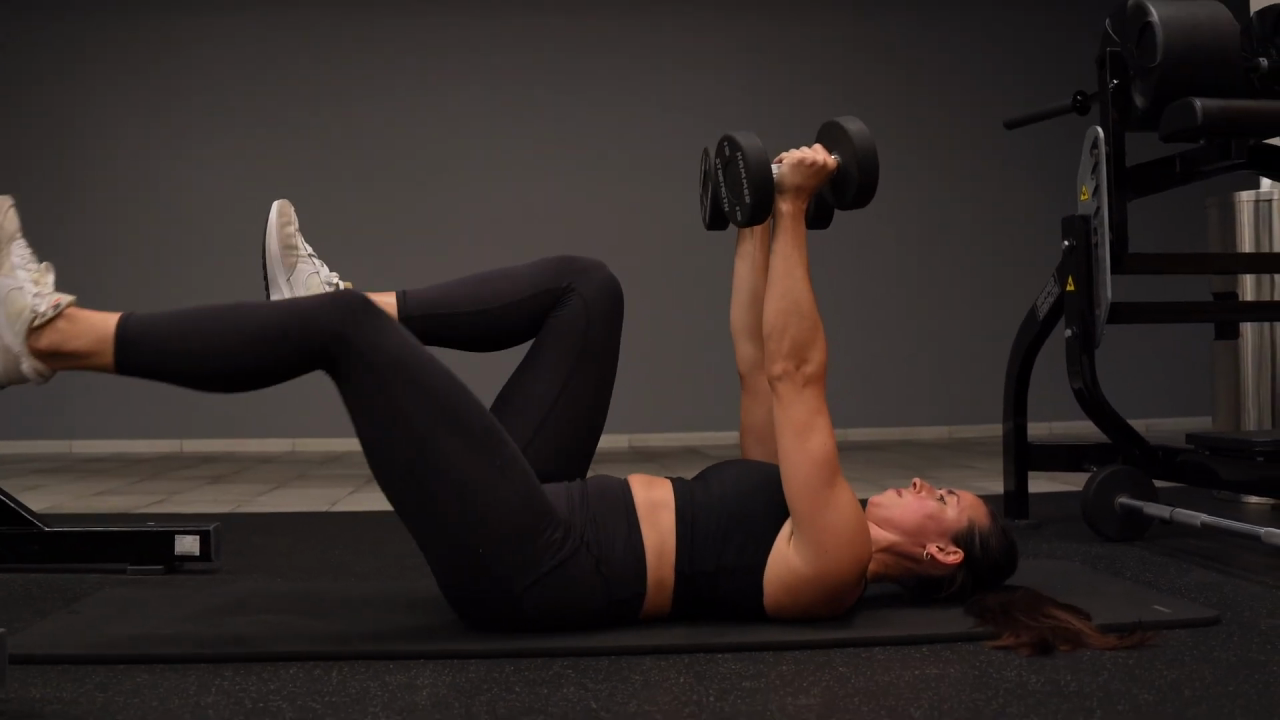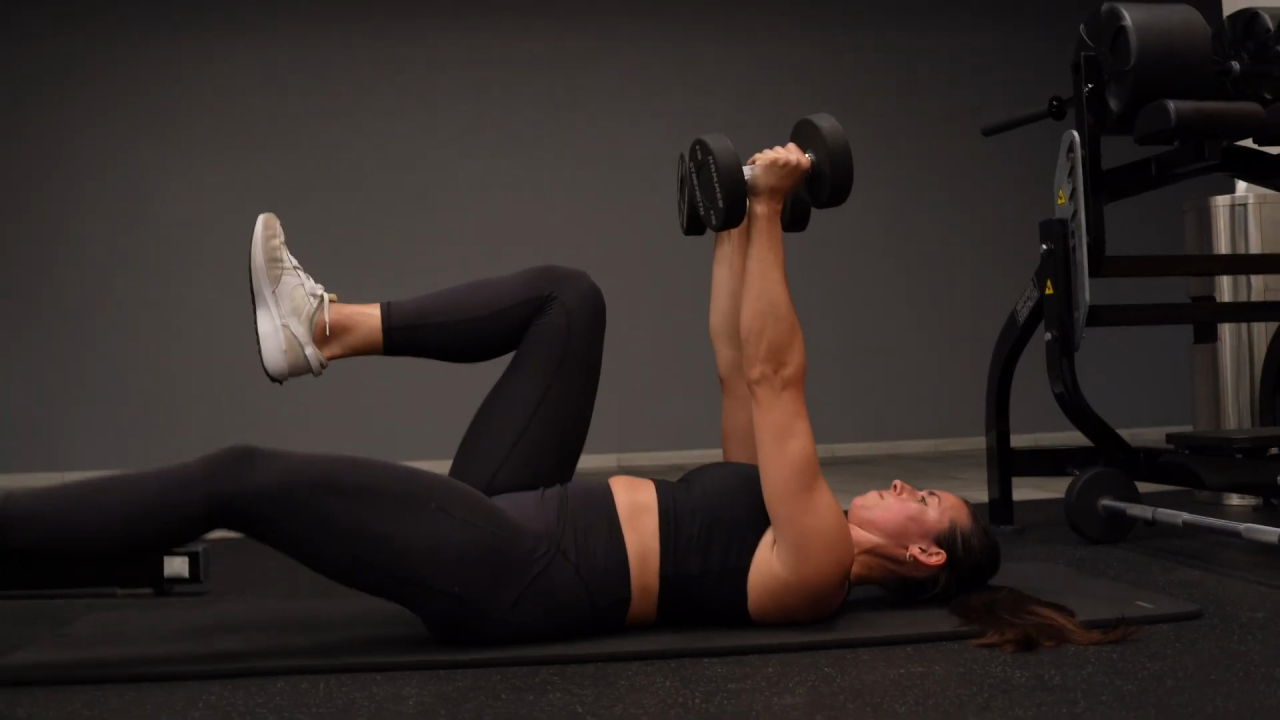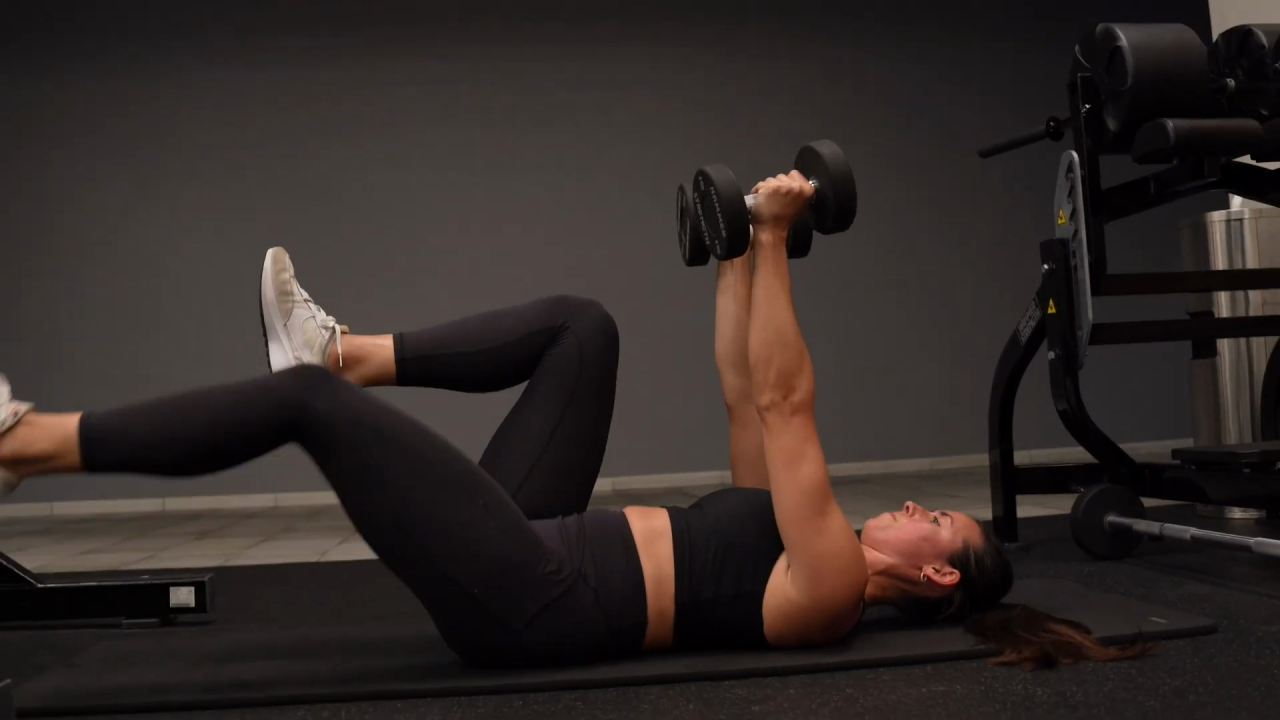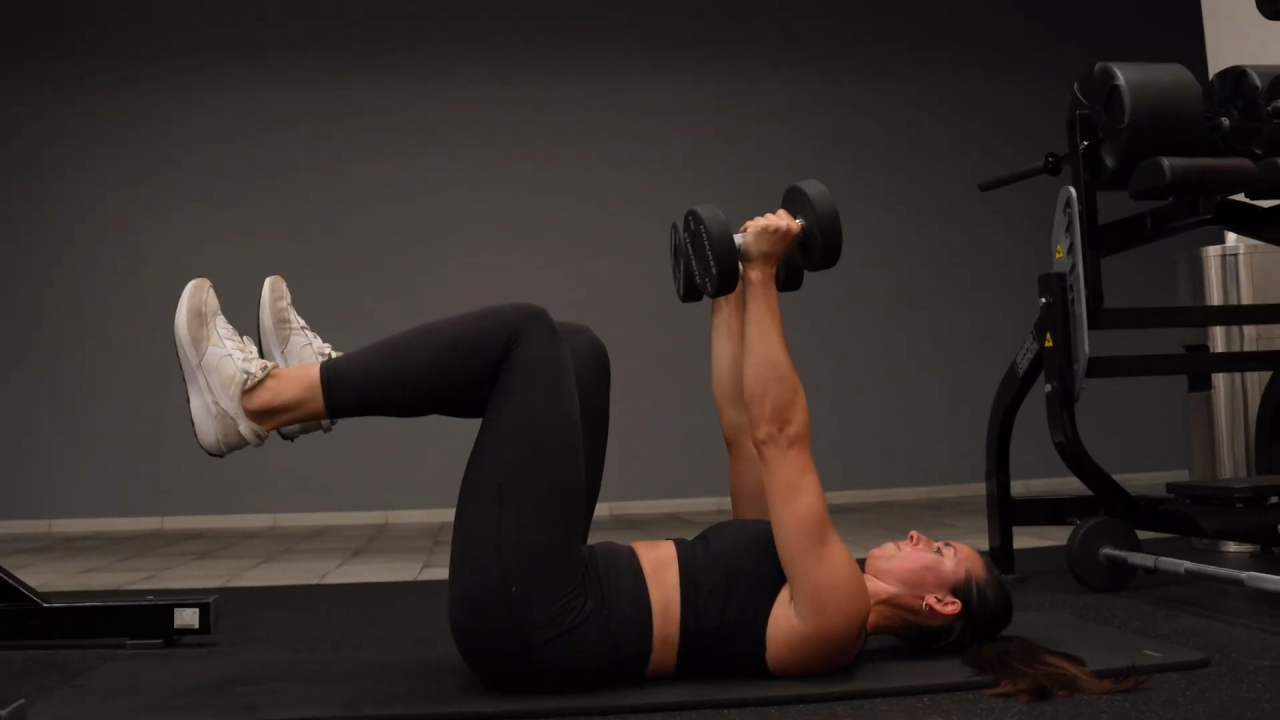
dt=0.4s
person 1, frame 1
left shoulder: (834, 559)
right shoulder: (801, 519)
left elbow: (799, 374)
right elbow: (754, 359)
left wrist: (793, 212)
right wrist: (754, 222)
left hip: (523, 565)
right hip: (532, 522)
left knee: (343, 334)
right knee: (586, 285)
right ankle: (341, 306)
person 1, frame 2
left shoulder: (816, 564)
right shoulder: (787, 524)
left elbow: (775, 381)
right elbow: (734, 366)
left wrist: (770, 215)
right wrist: (730, 224)
left hip: (500, 576)
right hip: (505, 525)
left knee: (239, 477)
right knee: (568, 296)
right ankle: (325, 327)
person 1, frame 3
left shoulder: (830, 586)
right shoulder: (793, 544)
left elbow: (783, 404)
right elbow: (739, 392)
left wrist: (776, 241)
right wrist: (736, 253)
left hip: (522, 605)
right hip: (532, 562)
left knee: (320, 406)
right knee: (582, 325)
right ankle: (328, 359)
person 1, frame 4
left shoulder: (830, 618)
right shoulder: (796, 573)
left elbow: (779, 438)
right elbow: (739, 428)
left wrist: (765, 279)
right wrist: (730, 288)
left hip: (531, 625)
right hip: (532, 608)
left knee: (531, 331)
right knee: (577, 353)
left ankle: (259, 398)
right ankle: (312, 387)
